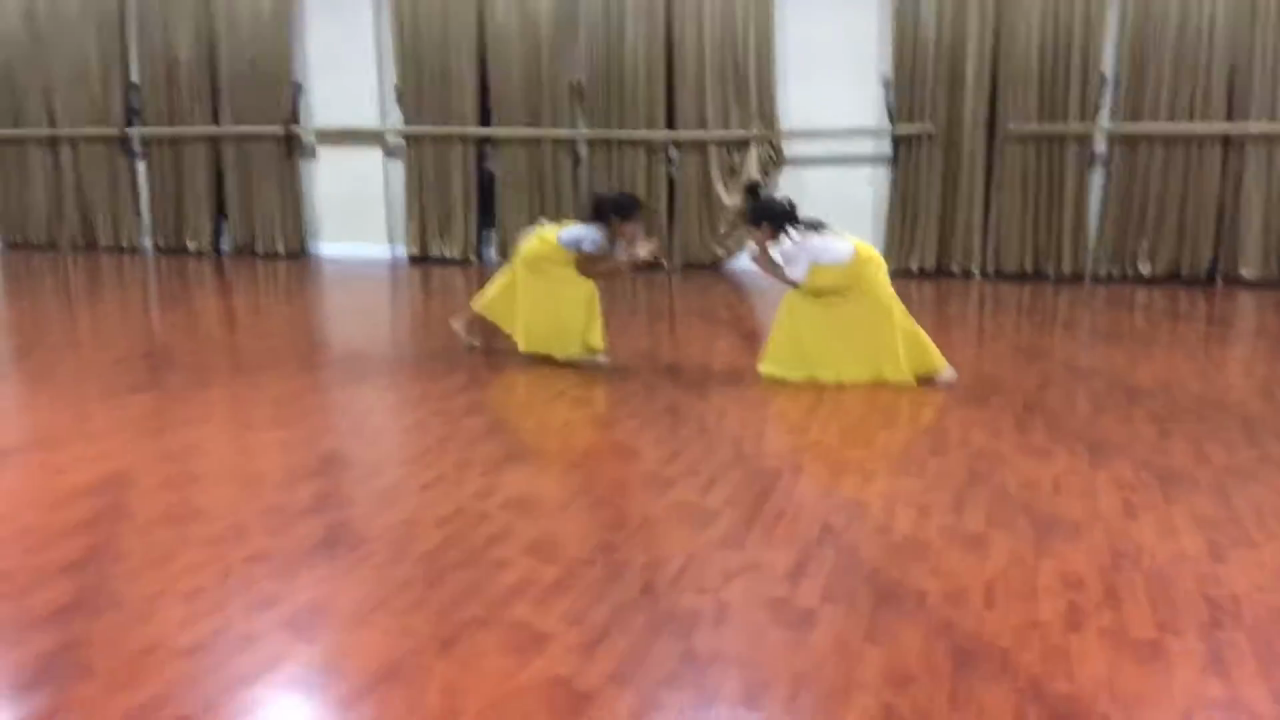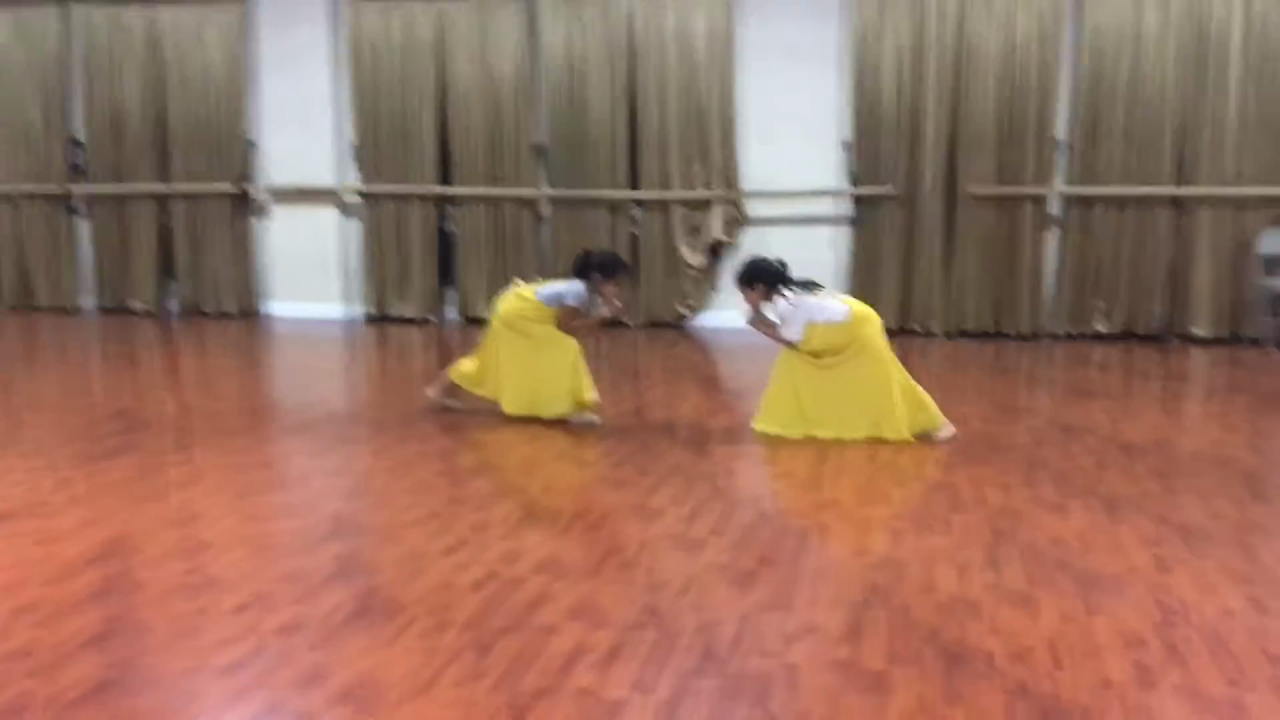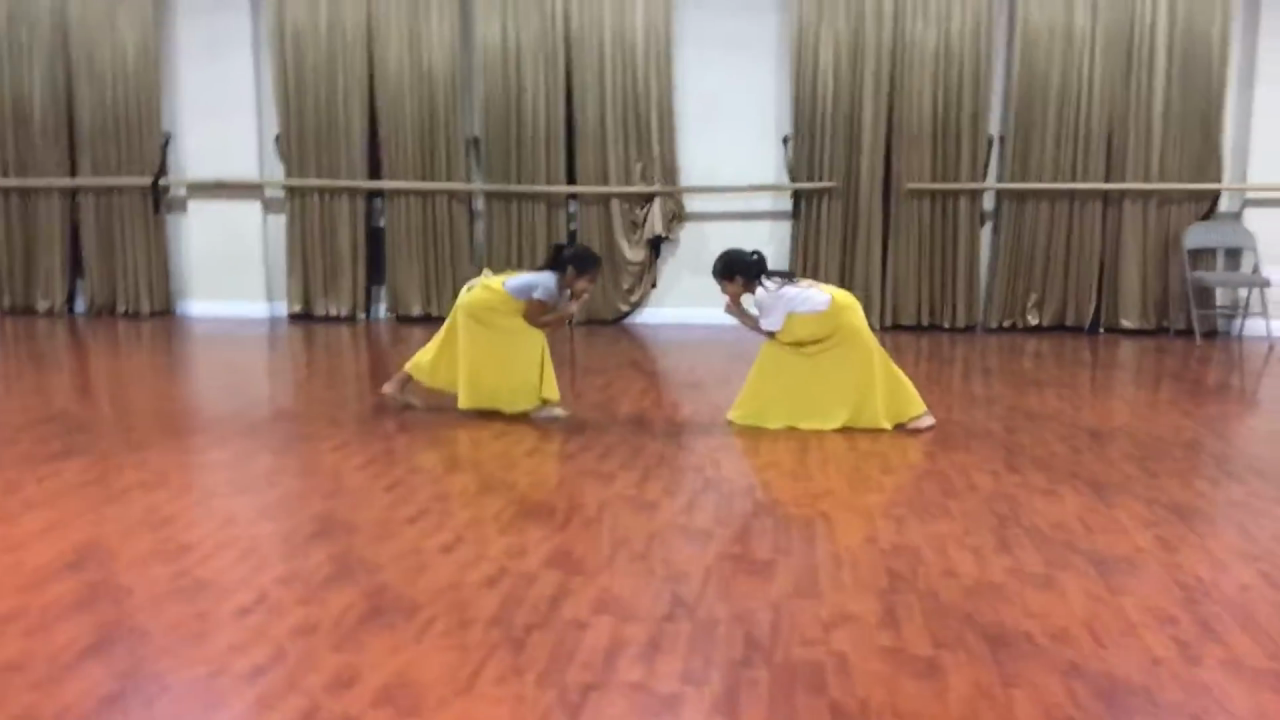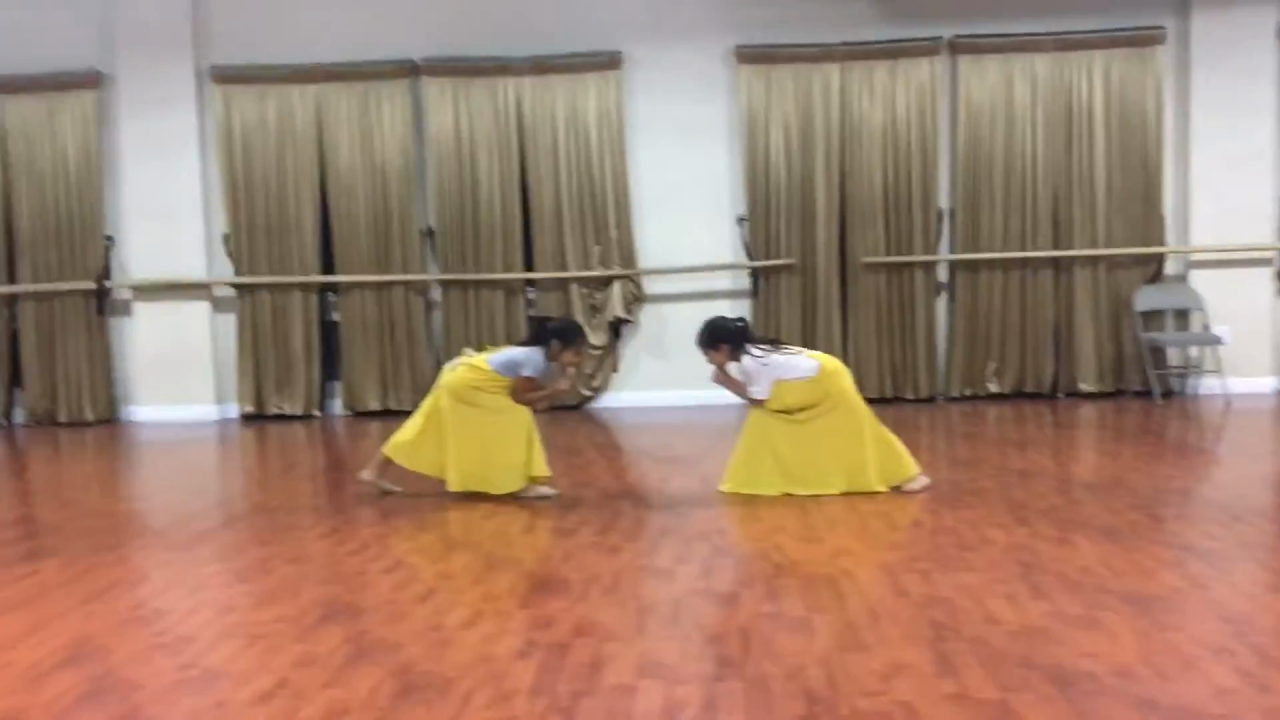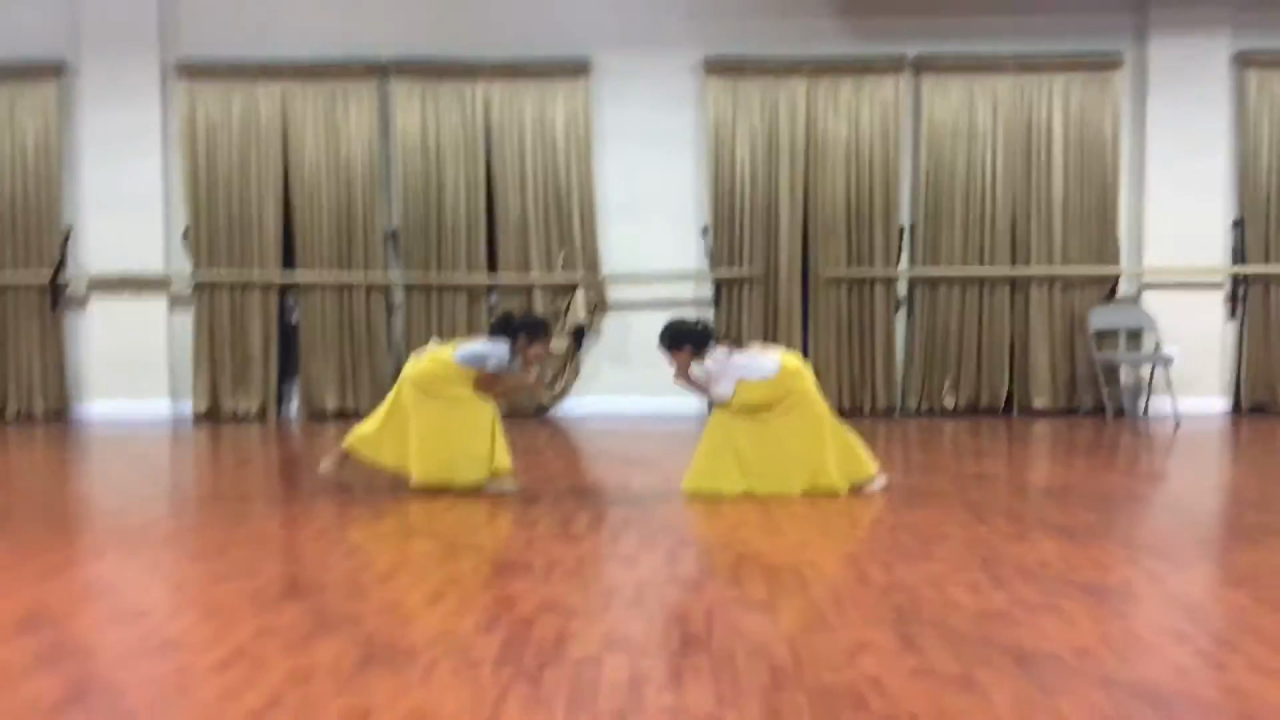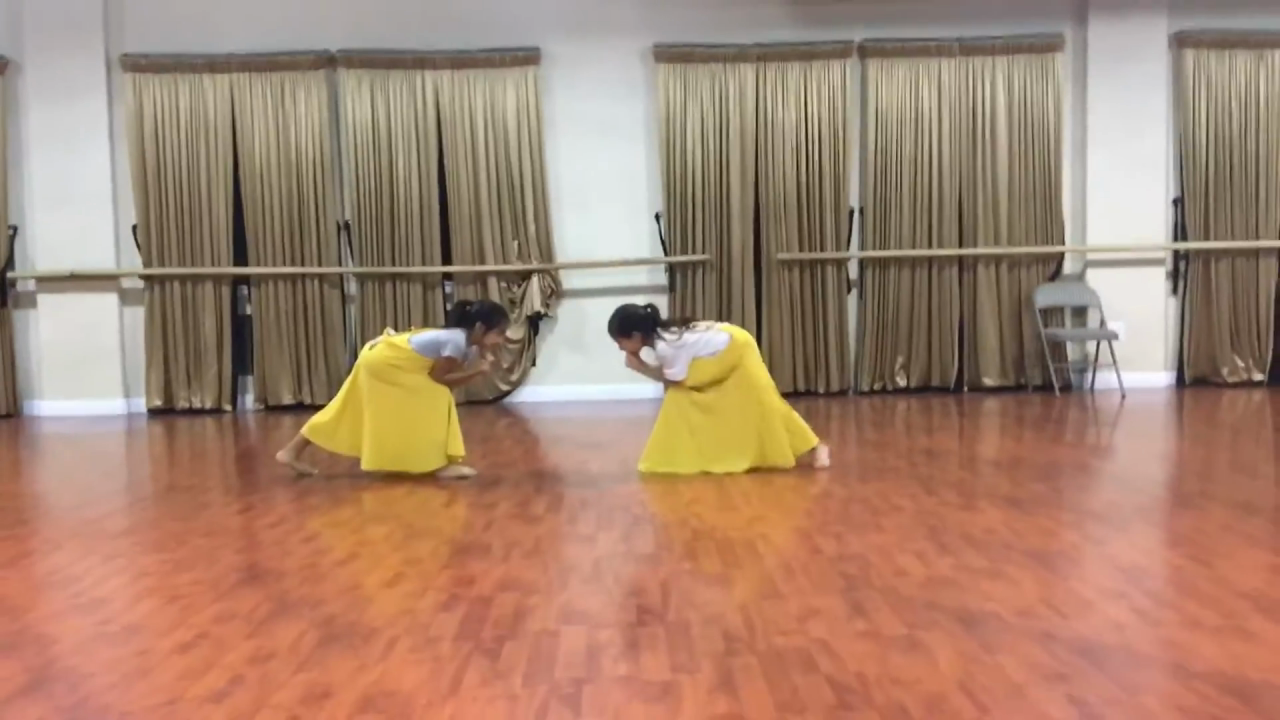
dt=0.5s
person 1, frame 1
left shoulder: (790, 243)
right shoulder: (794, 233)
left elbow: (796, 281)
right elbow: (798, 274)
left wrist: (765, 264)
right wrist: (767, 261)
left hip: (862, 268)
right hip: (846, 272)
left knee: (889, 319)
right knee: (799, 302)
left ankle: (937, 369)
person 1, frame 2
left shoulder: (784, 304)
right shoulder: (788, 293)
left elbow: (792, 341)
right elbow: (794, 333)
left wrist: (760, 325)
right wrist: (763, 321)
left hip: (857, 326)
right hip: (842, 330)
left knee: (885, 377)
right knee: (793, 360)
left ankle: (936, 424)
person 1, frame 3
left shoulder: (765, 294)
right shoulder: (767, 284)
left elbow: (770, 332)
right elbow: (769, 325)
left wrist: (738, 313)
right wrist: (740, 311)
left hip: (839, 314)
right hip: (823, 319)
left knee: (868, 364)
right knee: (775, 351)
left ankle: (915, 413)
person 1, frame 4
left shoulder: (750, 362)
right shoulder: (751, 353)
left elbow: (758, 400)
right elbow: (757, 393)
left wrist: (726, 381)
right wrist: (728, 378)
left hip: (826, 379)
right hip: (811, 383)
left knee: (858, 429)
right knee: (762, 420)
left ankle: (908, 475)
right ankle: (762, 476)
person 1, frame 5
left shoulder: (713, 362)
right shoulder: (712, 352)
left elbow: (721, 398)
right elbow: (720, 391)
left wrist: (688, 380)
right wrist: (690, 378)
left hip: (789, 378)
right hip: (772, 381)
left knee: (819, 428)
right knee: (725, 417)
left ankle: (870, 476)
person 1, frame 6
left shoulder: (666, 346)
right shoulder: (660, 334)
left elbow: (675, 381)
right elbow: (670, 374)
left wrist: (640, 367)
right wrist: (641, 365)
left hip: (736, 350)
right hip: (719, 358)
left knee: (764, 403)
right knee: (680, 399)
left ankle: (812, 448)
right ankle: (682, 455)
person 2, frame 1
left shoulder: (615, 240)
right shoulder: (596, 237)
left elbow: (611, 266)
right elbow: (585, 271)
left wrist: (633, 258)
right wrist: (618, 263)
left hip: (540, 252)
right hip: (538, 254)
left knee: (509, 293)
right knee: (582, 292)
left ankle: (466, 321)
right ankle: (577, 349)
person 2, frame 2
left shoulder: (591, 294)
right shoulder: (578, 292)
left elbow: (581, 322)
right elbow: (566, 327)
left wrist: (603, 314)
right wrist: (599, 316)
left hip: (514, 310)
right hip: (517, 314)
left knee: (486, 358)
right knee: (564, 349)
left ankle: (442, 389)
right ankle: (570, 408)
person 2, frame 3
left shoulder: (558, 286)
right shoulder: (548, 285)
left elbow: (549, 320)
right elbow: (532, 320)
left wrist: (568, 310)
right wrist: (567, 313)
left hip: (477, 300)
right hip: (482, 304)
left knee: (447, 350)
right knee: (531, 343)
left ankle: (397, 385)
right ankle: (536, 404)
person 2, frame 4
left shoulder: (542, 359)
right shoulder: (535, 360)
left elbow: (536, 400)
right elbow: (519, 399)
left wrist: (557, 386)
right wrist: (555, 389)
left hip: (459, 380)
right hip: (466, 384)
left knee: (424, 430)
right knee: (516, 421)
left ankle: (375, 470)
right ankle: (522, 483)
person 2, frame 5
left shoulder: (510, 354)
right shoulder: (500, 353)
left elbow: (493, 389)
right elbow: (482, 391)
left wrist: (522, 379)
right wrist: (521, 382)
left hip: (423, 371)
right hip: (429, 375)
left knee: (388, 424)
right knee: (479, 413)
left ankle: (334, 461)
right ankle: (483, 477)
person 2, frame 6
left shoulder: (468, 345)
right shoulder: (457, 342)
left elbow: (450, 376)
right elbow: (437, 379)
left wrist: (478, 368)
right wrist: (476, 371)
left hip: (379, 359)
right hip: (384, 362)
left knee: (344, 412)
right knee: (435, 401)
left ankle: (292, 451)
right ankle: (441, 464)
